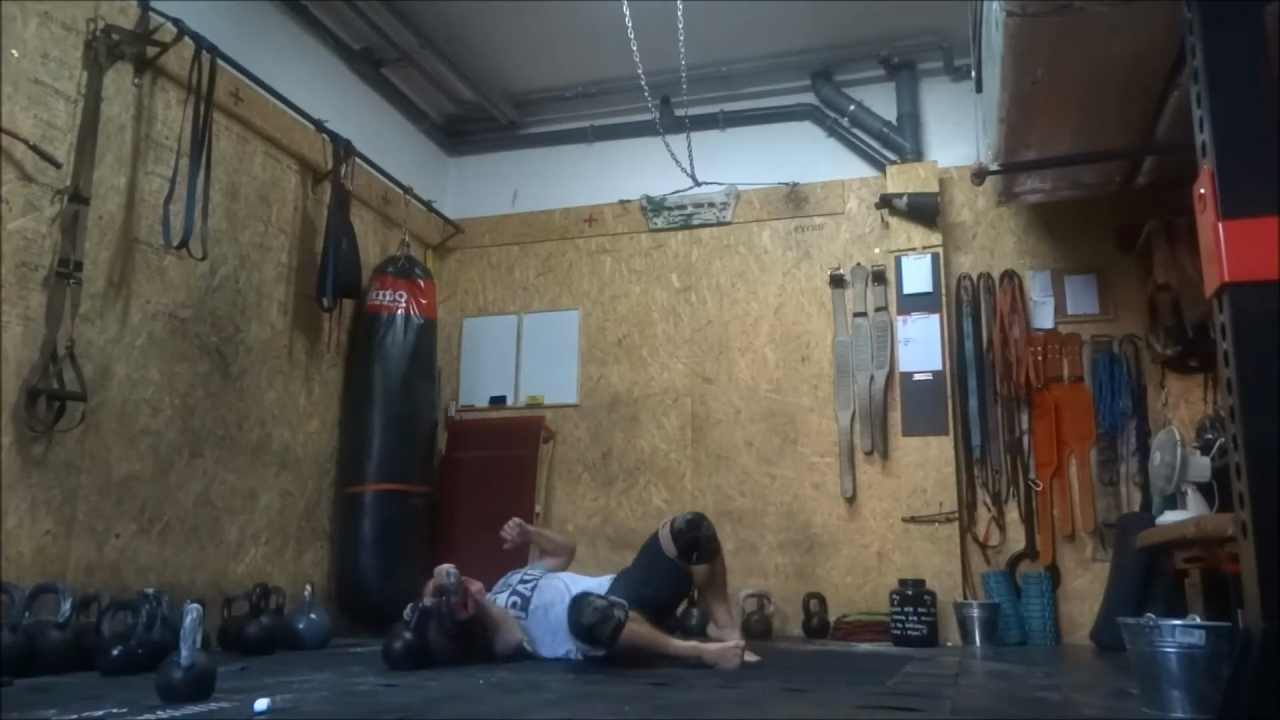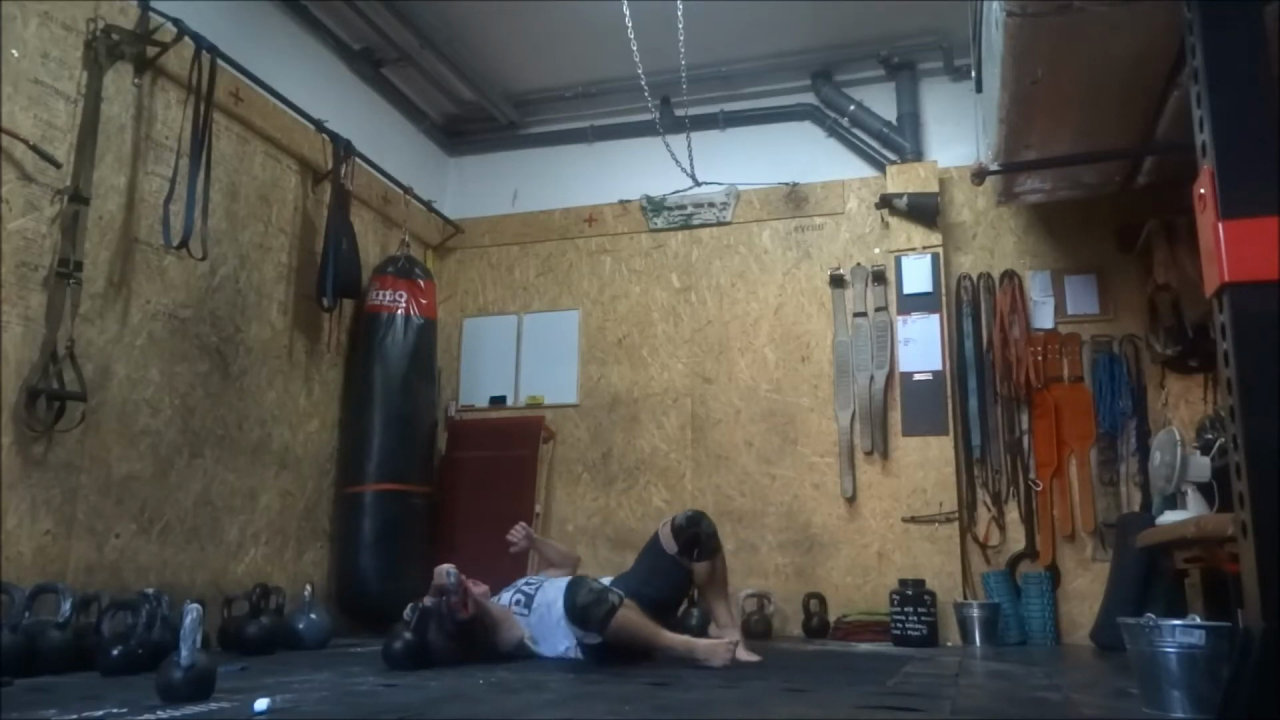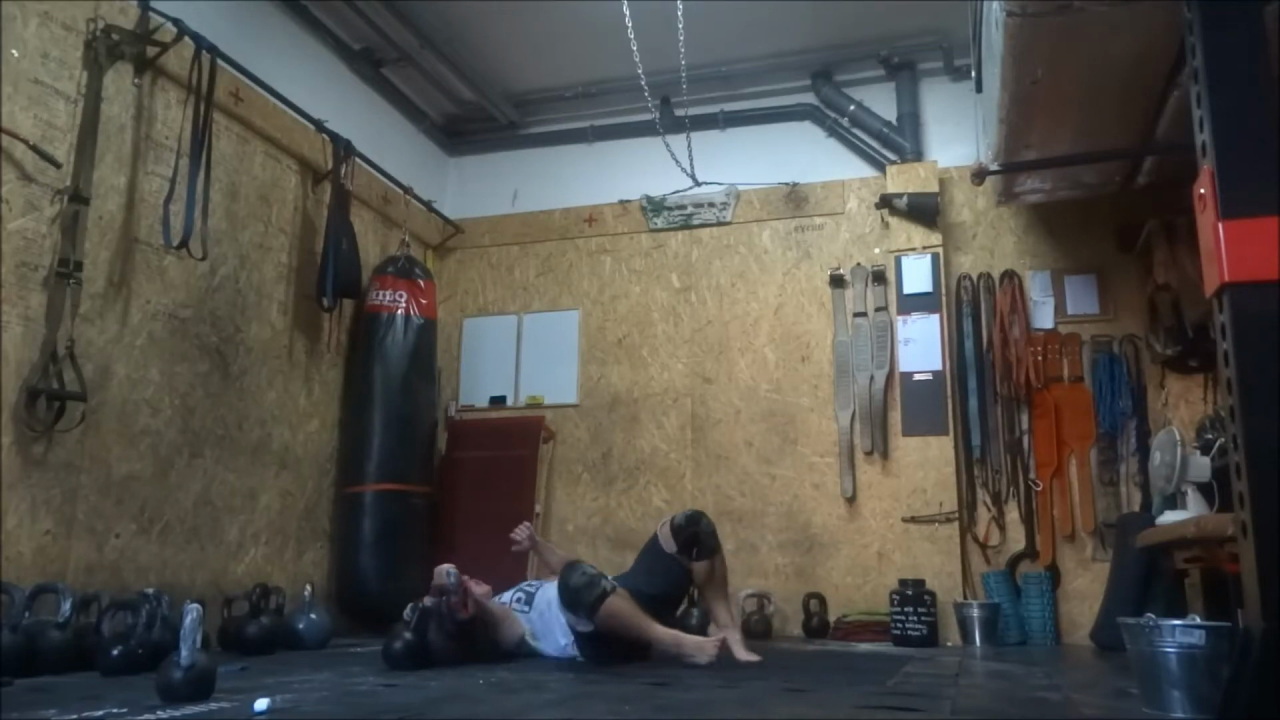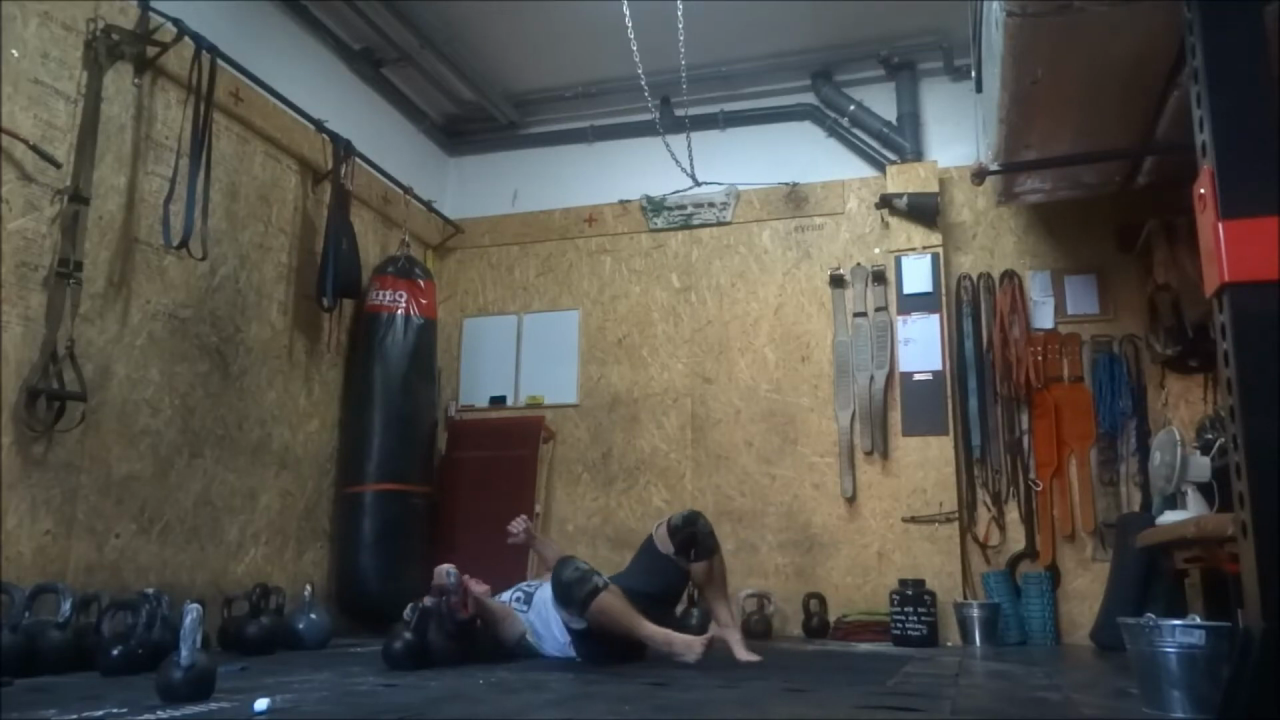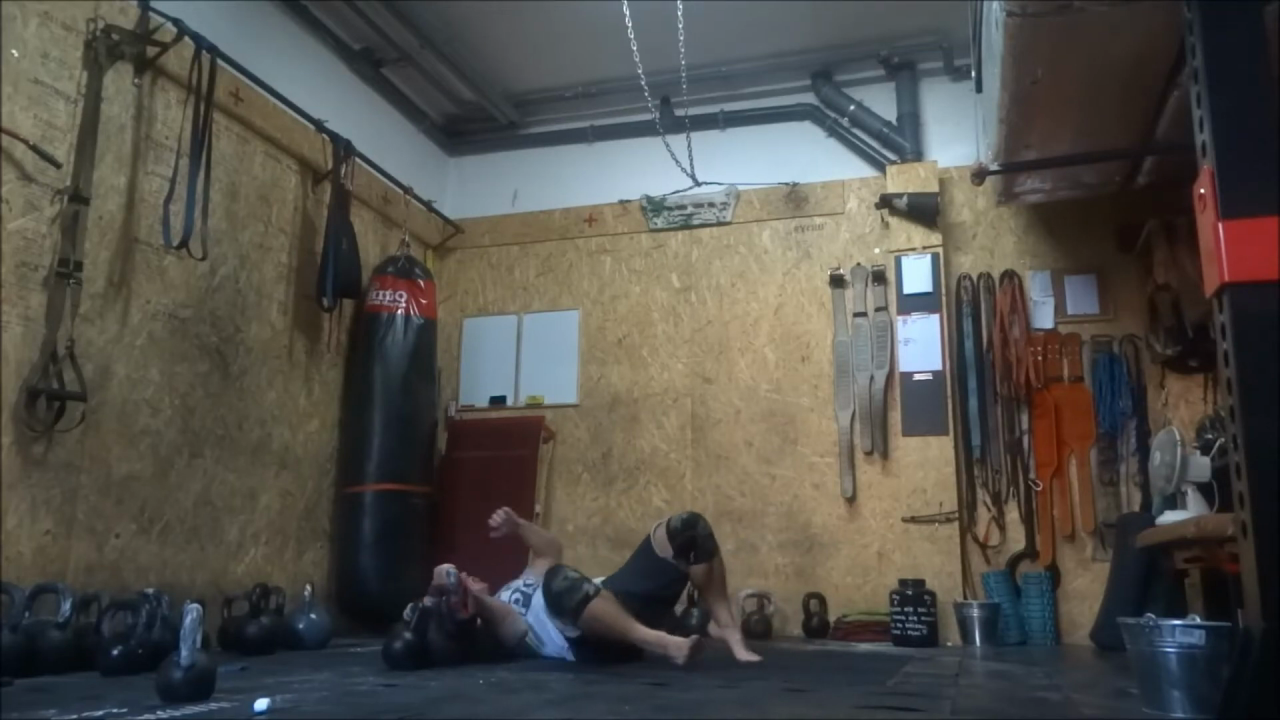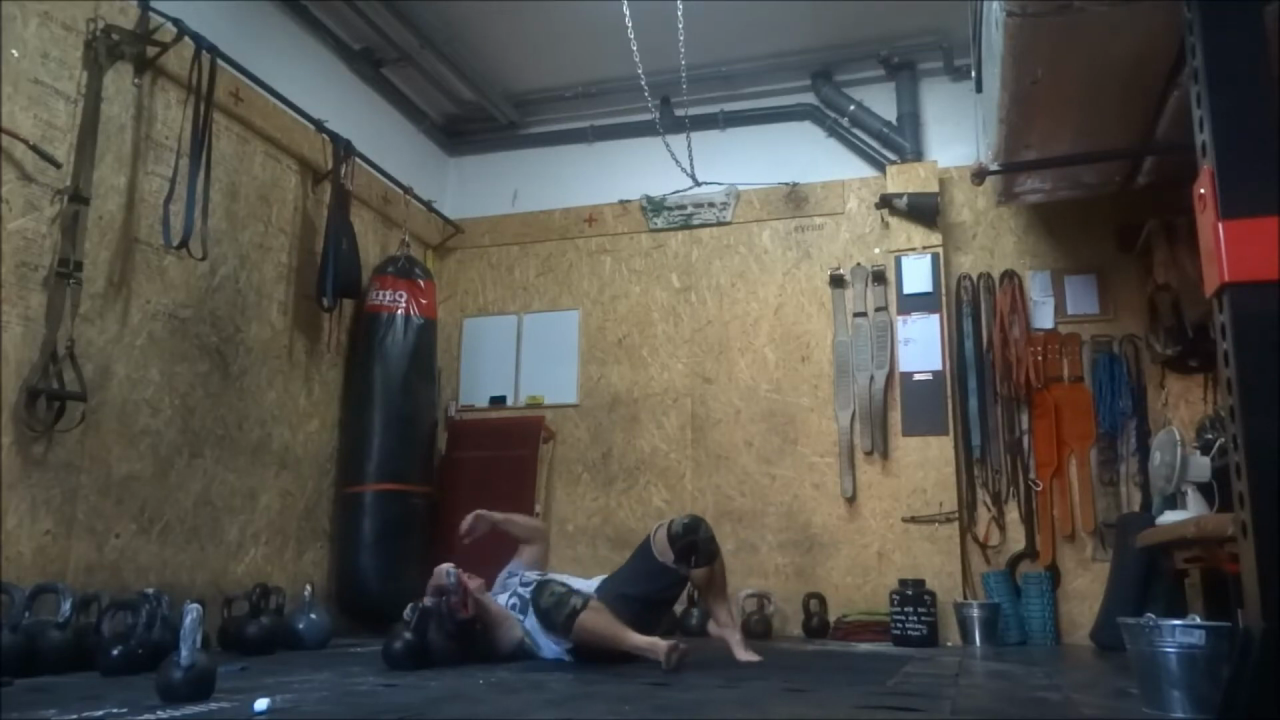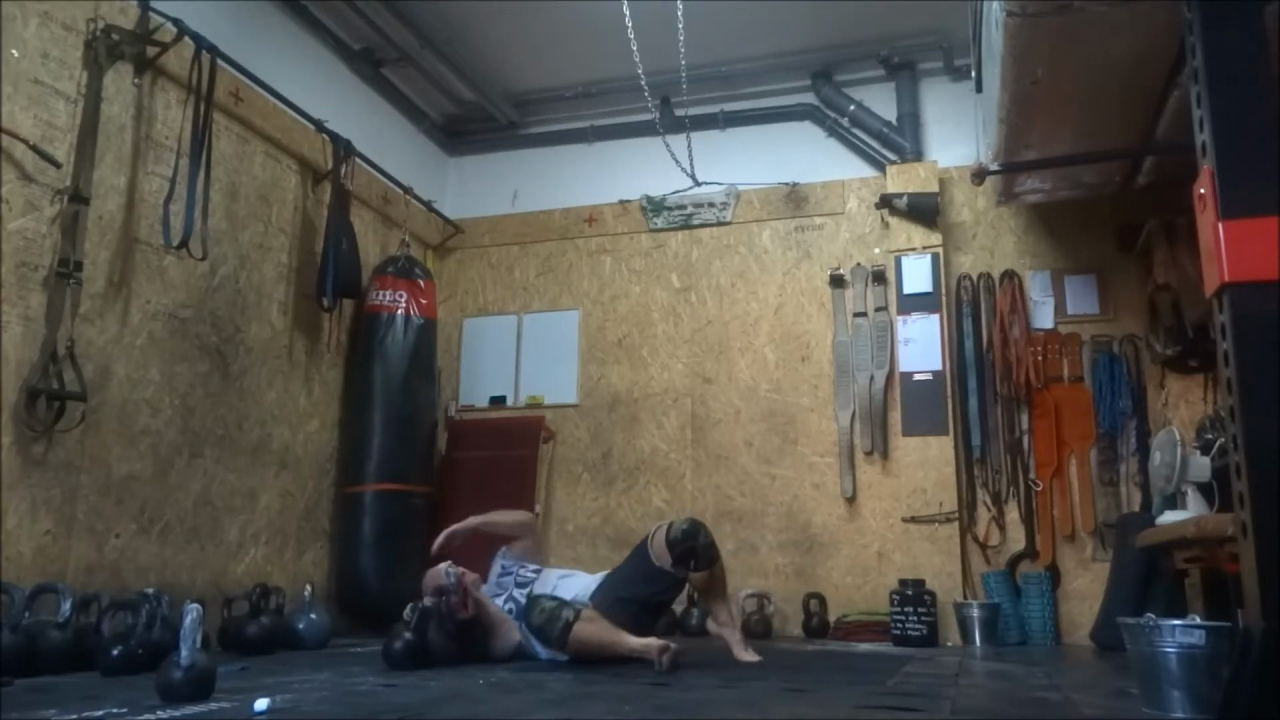
dt=0.1s
person 1, frame 1
left shoulder: (513, 579)
right shoulder: (487, 615)
left elbow: (565, 550)
right elbow: (509, 640)
left wrist: (527, 534)
right wrist: (464, 597)
left hip: (622, 592)
right hip: (599, 638)
left knee: (691, 529)
right knee: (587, 610)
left ankle: (723, 627)
right ankle: (701, 651)
person 1, frame 2
left shoulder: (515, 587)
right shoulder: (487, 617)
left elbow: (569, 563)
right elbow: (511, 638)
left wrist: (532, 540)
right wrist: (463, 596)
left hip: (622, 594)
right hip: (601, 642)
left knee: (691, 526)
right knee: (581, 592)
left ankle: (725, 627)
right ankle: (693, 647)
person 1, frame 3
left shoulder: (516, 595)
right shoulder: (491, 618)
left elbow: (564, 570)
right elbow: (511, 632)
left wrist: (535, 543)
right wrist: (466, 599)
left hip: (626, 597)
right hip: (602, 640)
left knee: (691, 525)
right knee: (576, 576)
left ankle: (725, 628)
right ankle: (678, 642)
person 1, frame 4
left shoulder: (516, 595)
right shoulder: (492, 618)
left elbow: (559, 565)
left wrist: (532, 538)
right wrist: (465, 597)
left hip: (625, 601)
right hip: (597, 639)
left knee: (688, 526)
right knee: (569, 573)
left ankle: (726, 628)
right ankle: (668, 641)
person 1, frame 5
left shoulder: (516, 588)
right shoulder: (487, 618)
left elbow: (551, 550)
right elbow: (512, 630)
left wrist: (516, 523)
right wrist: (467, 596)
left hip: (619, 599)
right hip: (598, 638)
left knee: (687, 528)
right knee: (559, 580)
left ankle: (725, 626)
right ankle: (658, 641)
person 1, frame 6
left shoulder: (509, 581)
right shoulder: (486, 616)
left elbow: (537, 534)
right elbow: (510, 637)
left wrist: (491, 519)
right wrist: (464, 596)
left hip: (615, 601)
right hip: (596, 638)
left knee: (688, 532)
right knee: (549, 594)
left ankle: (725, 626)
right ankle: (649, 646)
person 1, frame 7
left shoulder: (504, 569)
right shoulder: (478, 616)
left elbow: (526, 522)
right elbow: (509, 643)
left wrist: (468, 523)
right wrist: (467, 601)
left hip: (613, 590)
right hip: (590, 623)
left knee: (686, 534)
right knee: (540, 611)
left ankle: (723, 623)
right ankle: (642, 646)
